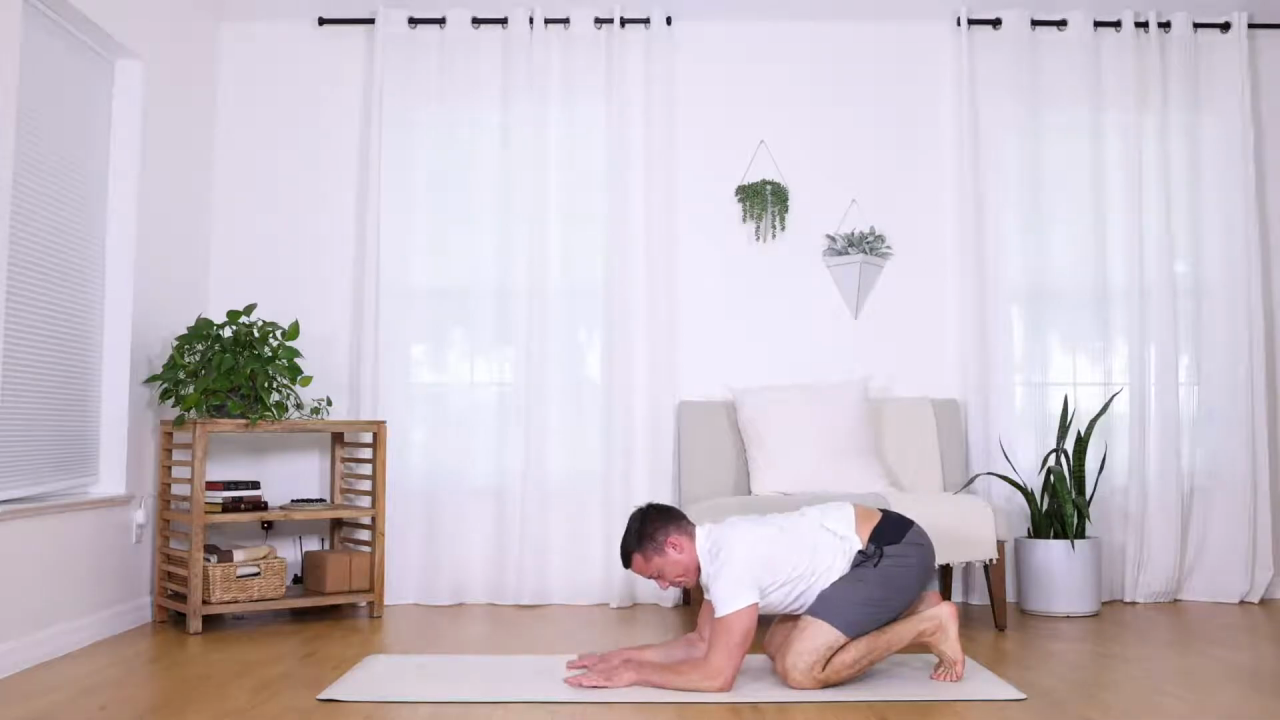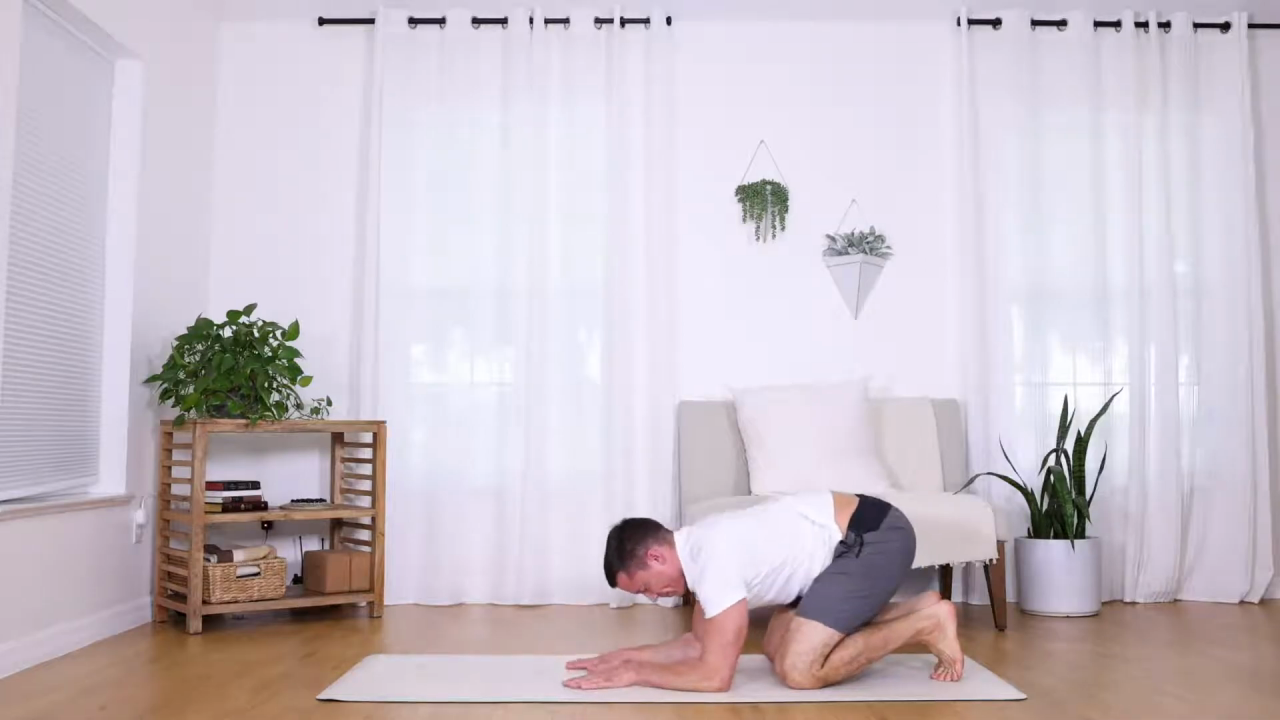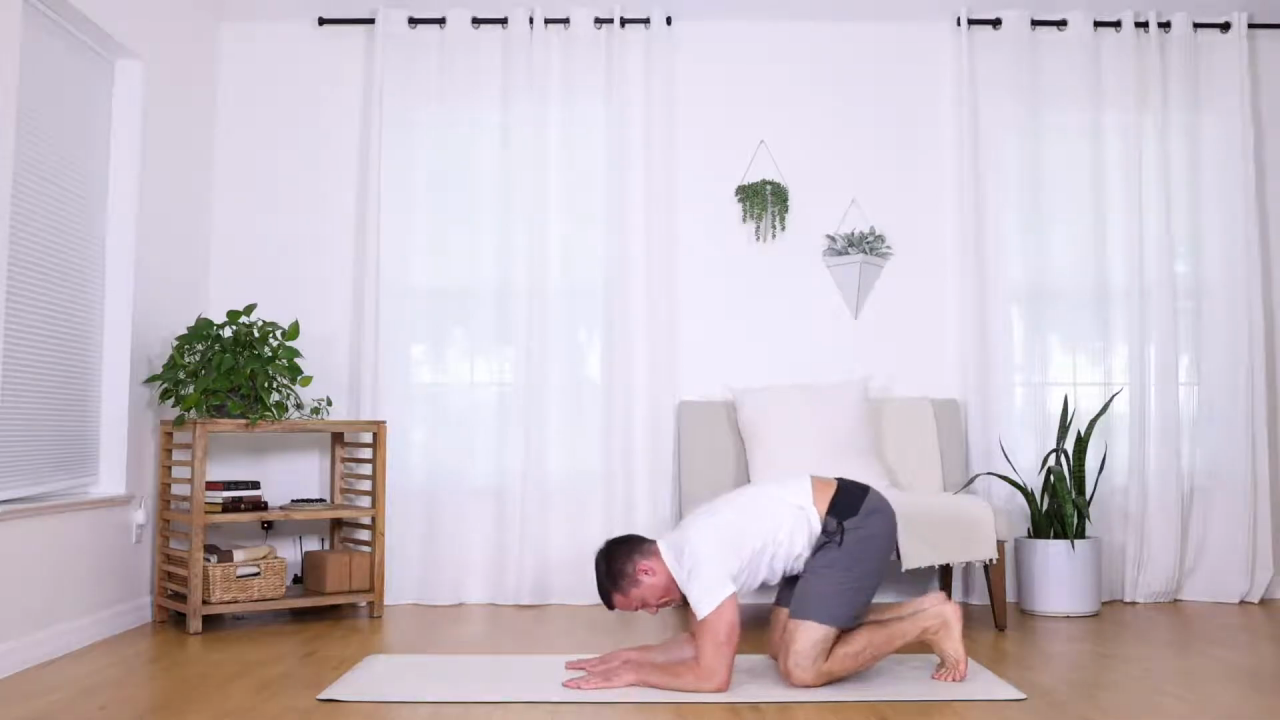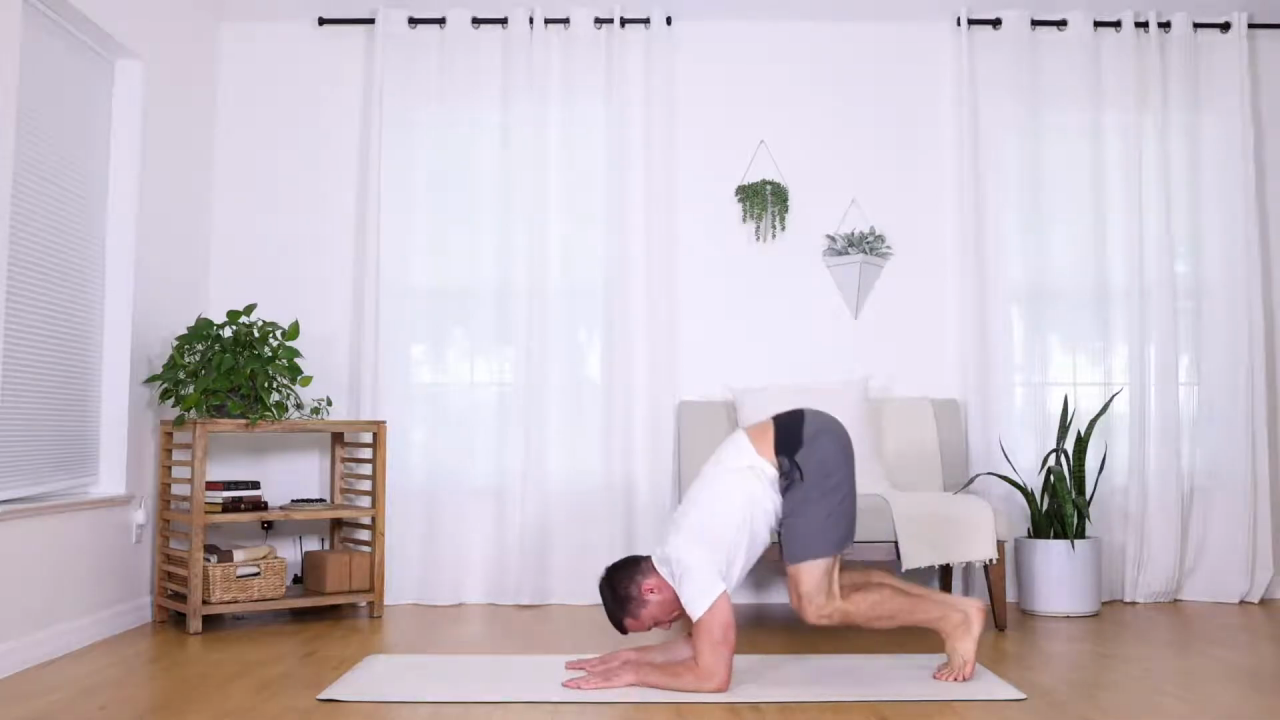
dt=0.4s
person 1, frame 1
left shoulder: (730, 561)
right shoulder: (716, 547)
left elbow: (716, 674)
right elbow: (702, 642)
left wrist: (633, 673)
right wrist: (624, 655)
left hip: (895, 552)
right hip: (872, 549)
left knee: (799, 669)
right knee: (777, 647)
left ankle: (929, 624)
right ankle: (911, 608)
person 1, frame 2
left shoulder: (713, 561)
right shoulder: (699, 547)
left elbow: (715, 675)
right elbow: (701, 643)
left wrist: (633, 673)
right wrist: (626, 655)
left hip: (876, 538)
right hip: (856, 537)
left knee: (799, 670)
right knee: (776, 649)
left ankle: (926, 623)
right ankle: (916, 609)
person 1, frame 3
left shoulder: (698, 561)
right shoulder: (686, 550)
left elbow: (712, 676)
right elbow: (700, 642)
left wrist: (633, 673)
right wrist: (627, 655)
left hip: (855, 524)
right hip: (840, 523)
left knee: (802, 668)
right knee: (785, 647)
left ankle: (931, 622)
right ankle: (920, 609)
person 1, frame 4
left shoulder: (689, 567)
right shoulder: (681, 558)
left elbow: (713, 676)
right elbow: (704, 643)
left wrist: (634, 674)
right wrist: (631, 656)
left hip: (807, 450)
right hip: (803, 446)
left knee: (817, 605)
right knee: (816, 592)
left ankle: (954, 617)
right ankle: (951, 608)
